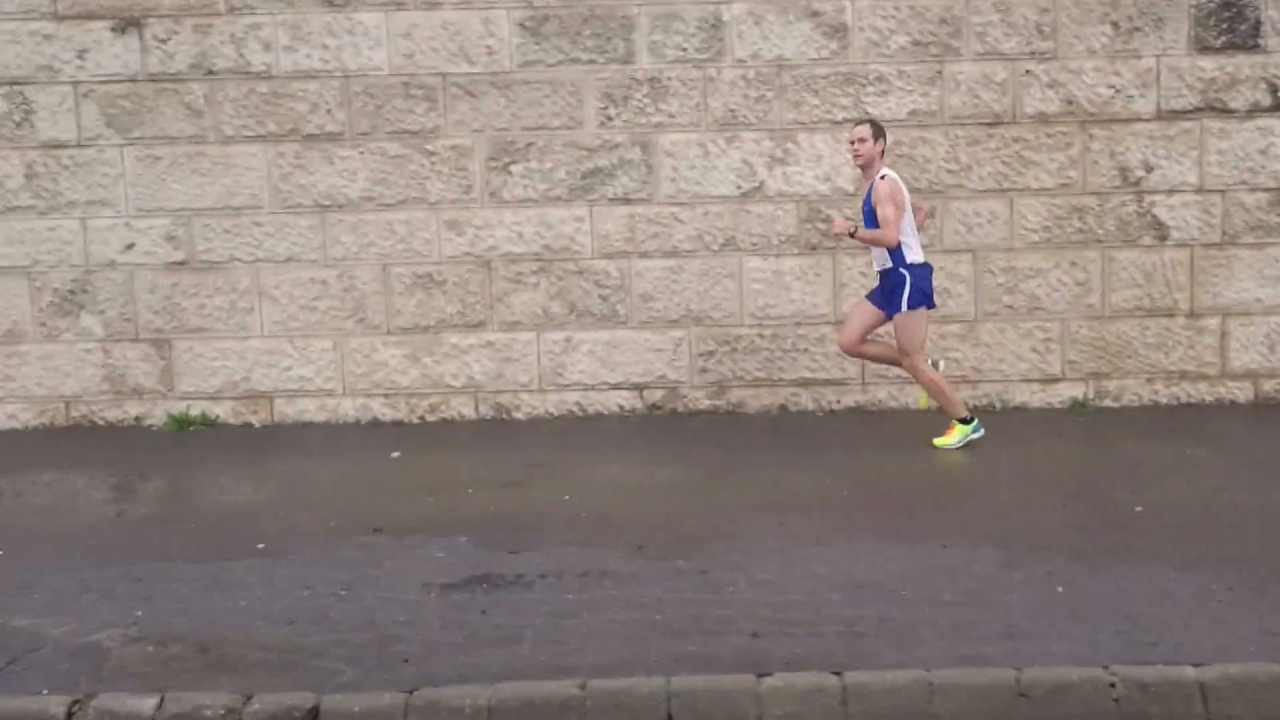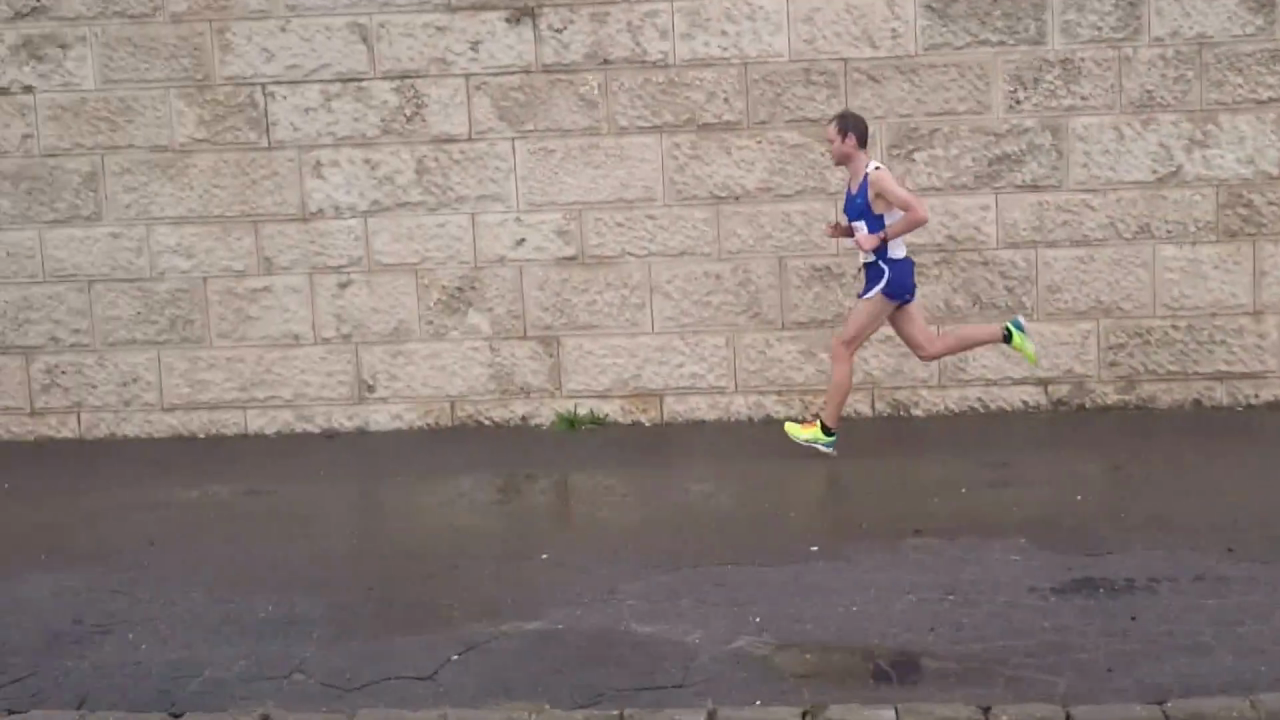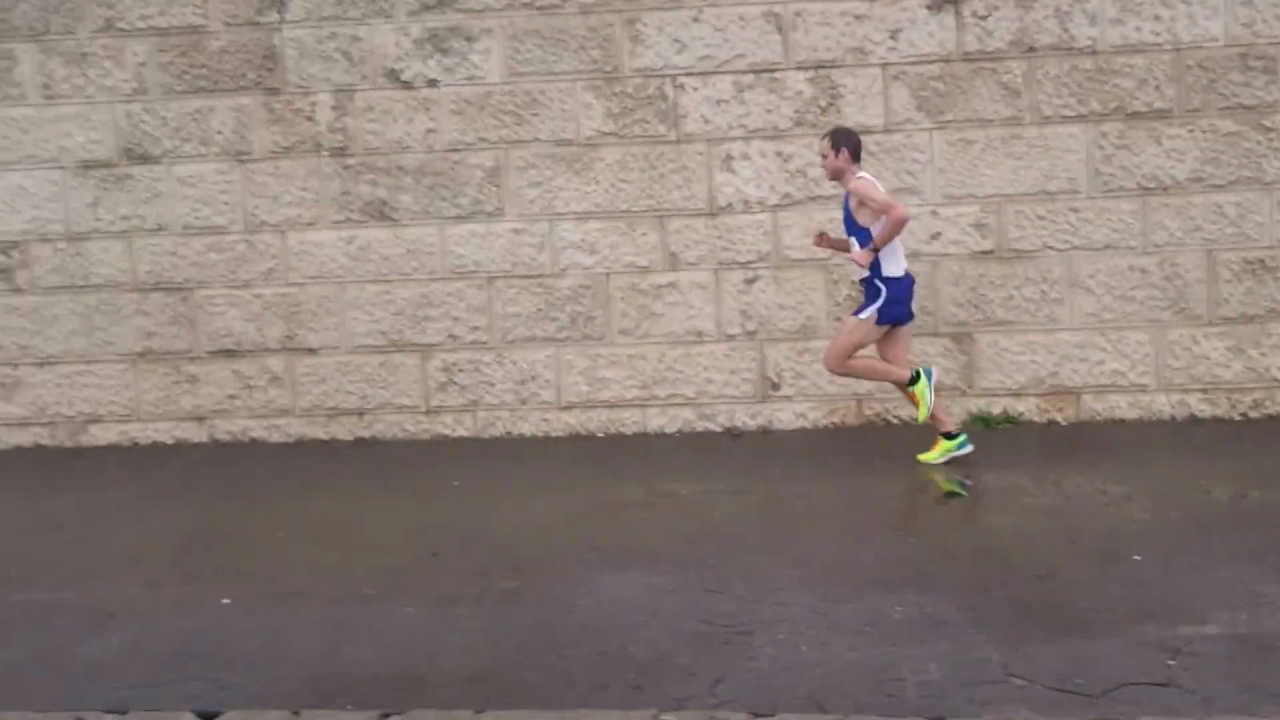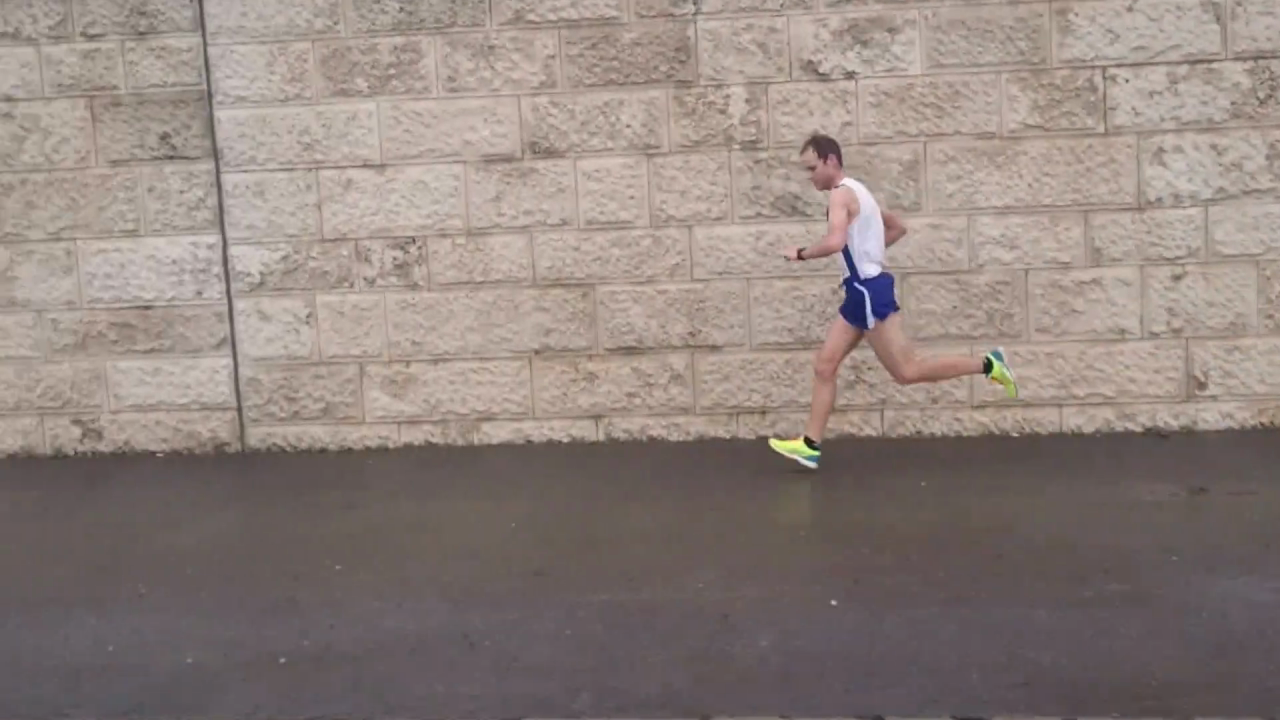
dt=0.5s
person 1, frame 1
left shoulder: (885, 183)
right shoulder: (878, 183)
left elbow: (891, 237)
right elbow: (922, 212)
left wrist: (850, 231)
left hip: (908, 279)
right hip: (893, 279)
left knee: (912, 361)
right knee: (848, 342)
left ankle: (964, 422)
right ankle: (924, 366)
person 1, frame 2
left shoulder: (877, 176)
right shoulder: (856, 180)
left elbow: (920, 215)
left wrist: (878, 239)
right wrist: (839, 231)
left hip: (889, 273)
right hip: (883, 274)
left knee: (841, 348)
right knee: (928, 348)
left ankle: (826, 430)
right ankle: (1006, 333)
person 1, frame 3
left shoulder: (860, 185)
right shoulder: (856, 191)
left elbow: (901, 213)
left wrist: (871, 250)
right wrist: (827, 242)
left hip: (887, 290)
right hip: (883, 288)
left knee: (836, 362)
right knee: (899, 373)
left ankle: (916, 378)
right ankle: (952, 437)
person 1, frame 4
left shoulder: (841, 193)
right shoulder: (856, 192)
left elbow: (834, 243)
right elbow: (899, 227)
left wrist: (800, 253)
left hip: (868, 291)
right hip: (861, 291)
left knee: (905, 372)
right knee: (824, 367)
left ankle: (987, 365)
right ankle: (811, 446)
